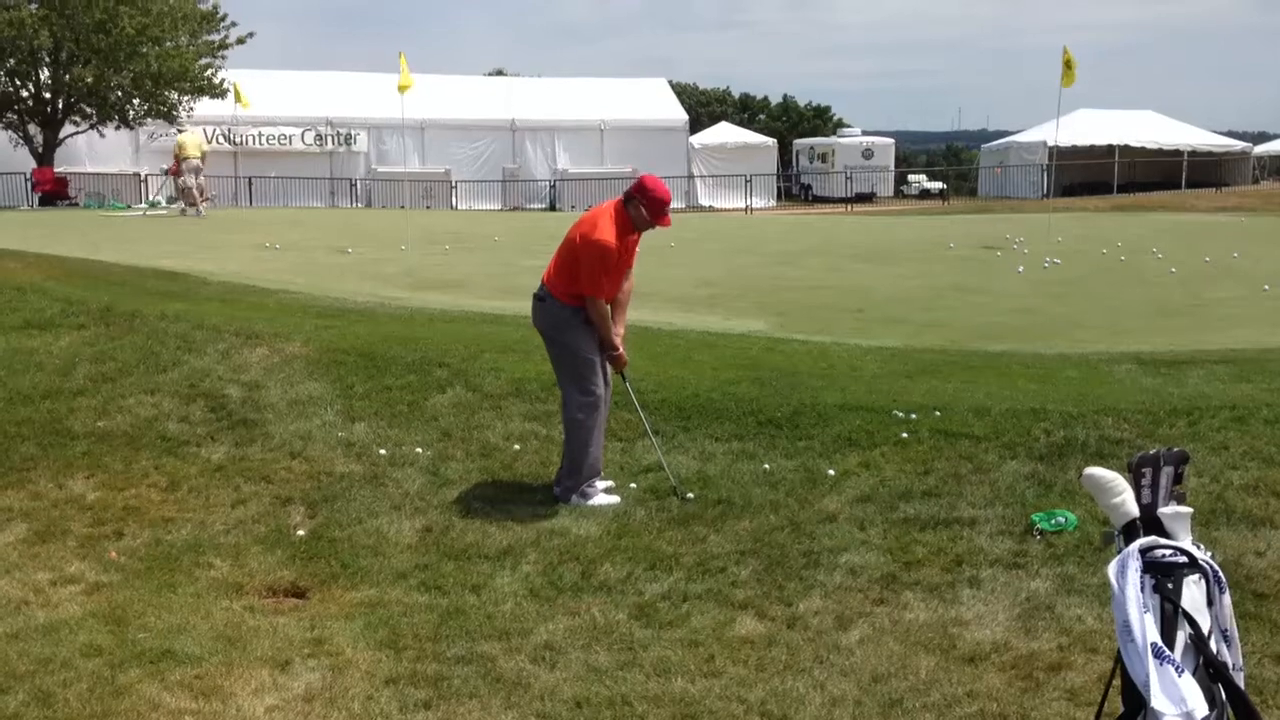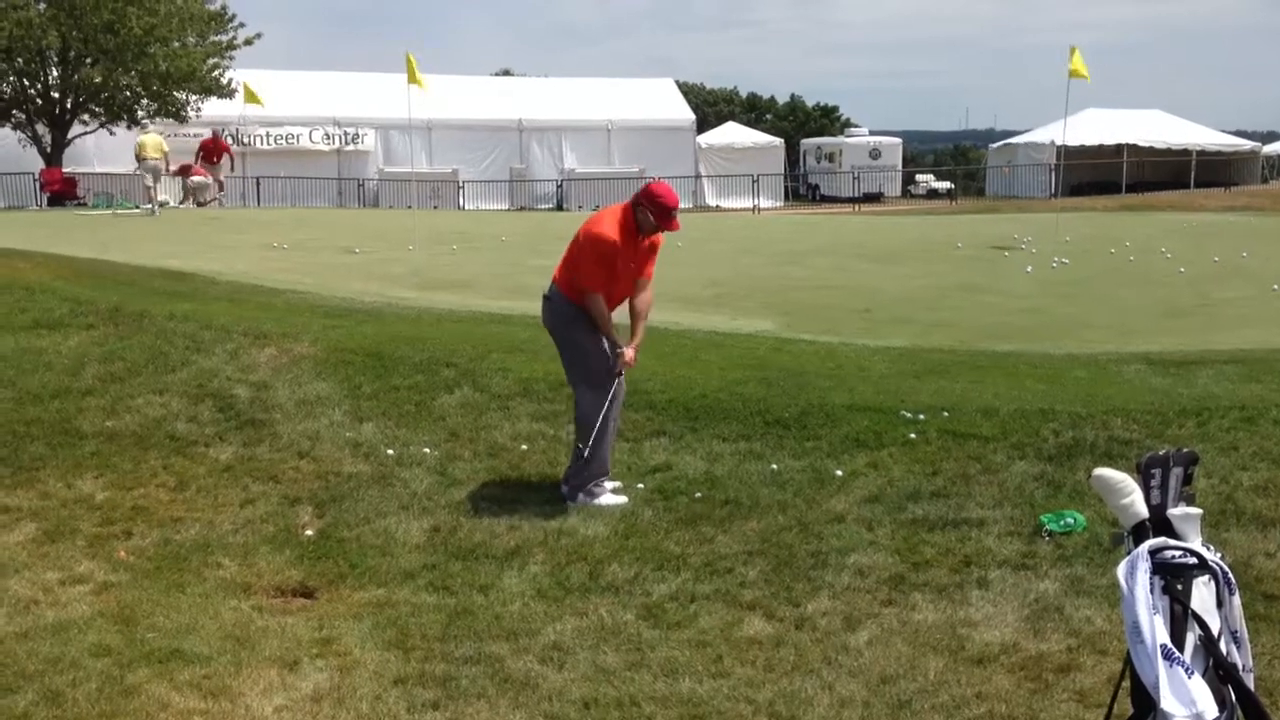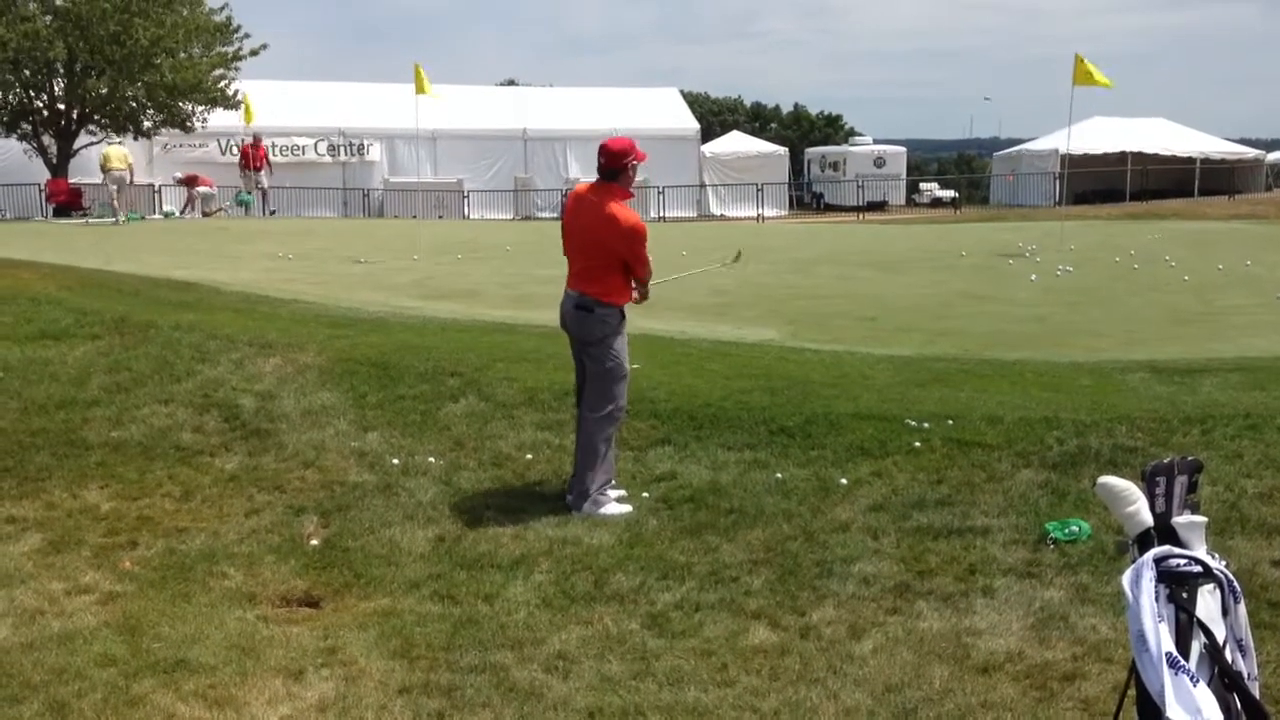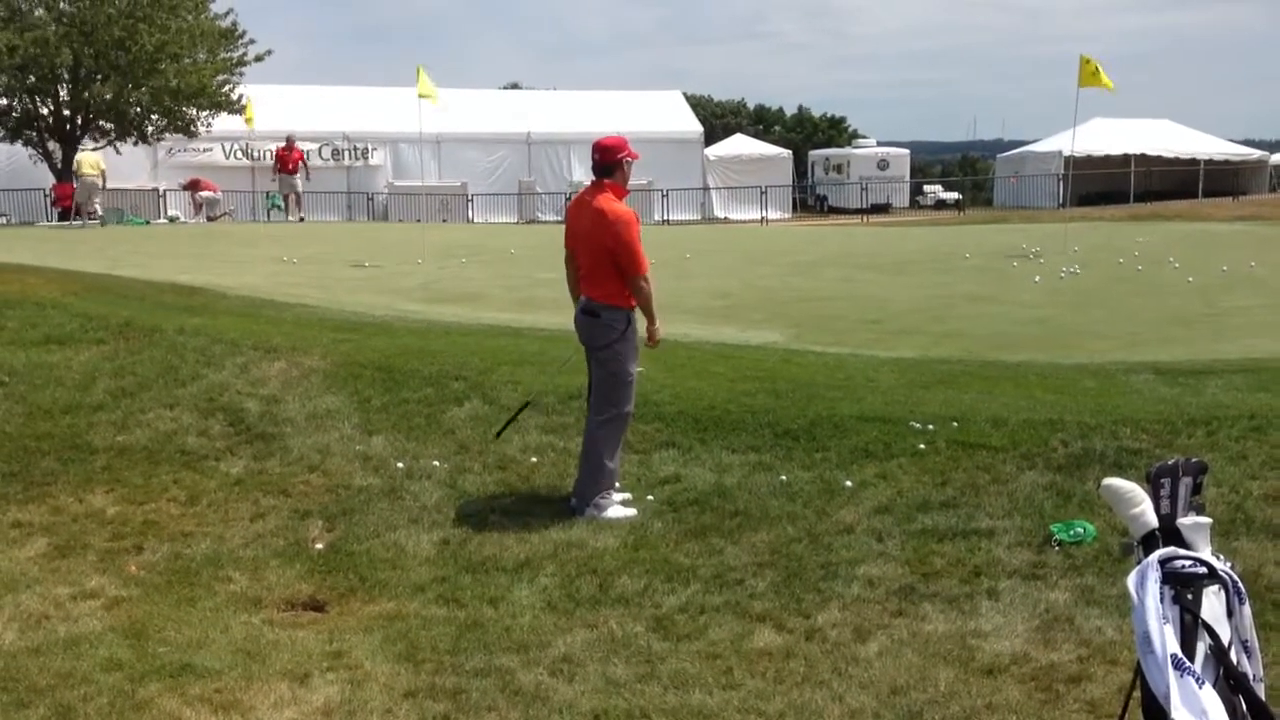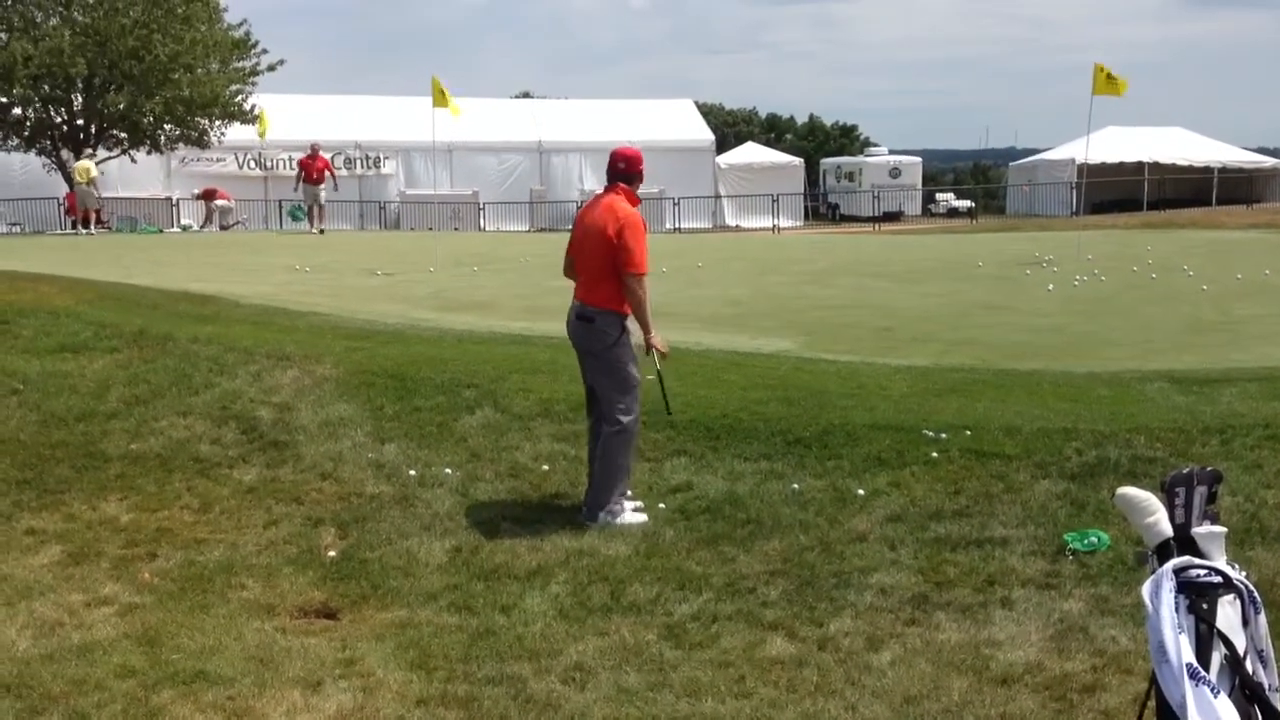
dt=1s
person 1, frame 1
left shoulder: (631, 224)
right shoulder: (601, 237)
left elbow: (624, 278)
right elbow: (595, 300)
left wrist: (618, 332)
right wrist: (611, 347)
left hip: (580, 308)
right hip: (561, 310)
left knee: (599, 389)
right knee: (587, 395)
left ankle: (582, 473)
right ankle: (576, 487)
person 1, frame 2
left shoulder: (651, 238)
right shoulder: (603, 233)
left elbow: (642, 289)
right elbow: (592, 296)
left wrist: (634, 344)
right wrist: (616, 345)
left hip: (595, 310)
right hip: (569, 309)
left knee: (612, 389)
right knee: (598, 394)
left ankle: (586, 474)
right ankle: (585, 486)
person 1, frame 3
left shoulder: (575, 197)
right shoulder: (629, 222)
right elbow: (643, 275)
right wrist: (641, 290)
left hip: (573, 304)
right hip: (602, 316)
left knee: (591, 402)
right knee: (607, 406)
left ankle: (590, 481)
right ankle: (588, 496)
person 1, frame 4
left shoulder: (578, 204)
right shoulder: (619, 214)
left elbow: (571, 262)
right elbow: (639, 278)
right wrist: (652, 322)
left hip: (589, 312)
right hip: (613, 318)
left knee: (603, 405)
right knee: (613, 410)
left ankle: (598, 485)
right ankle: (592, 499)
person 1, frame 5
left shoulder: (588, 210)
right shoulder: (627, 216)
left elbow: (570, 269)
right elbow: (634, 283)
right wrist: (650, 333)
left hip: (581, 316)
right hip: (605, 323)
left knee: (602, 413)
right knee: (622, 414)
left ankle: (606, 494)
right ankle: (604, 506)
